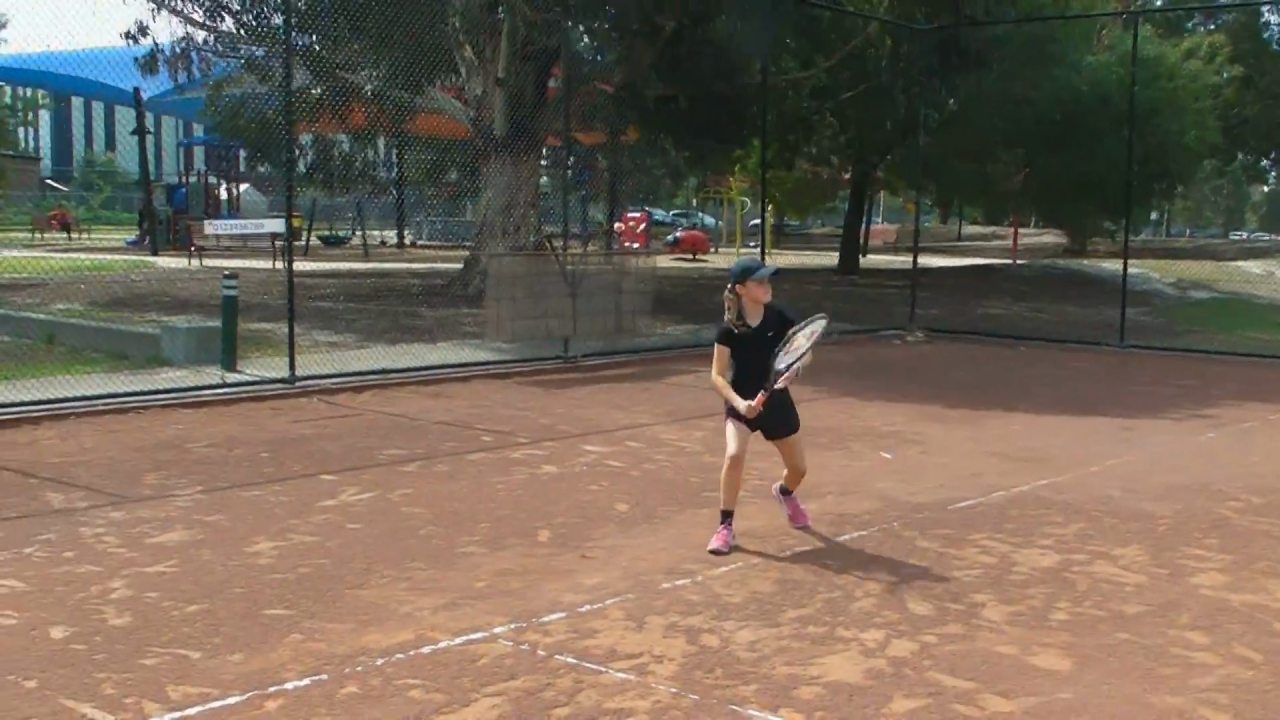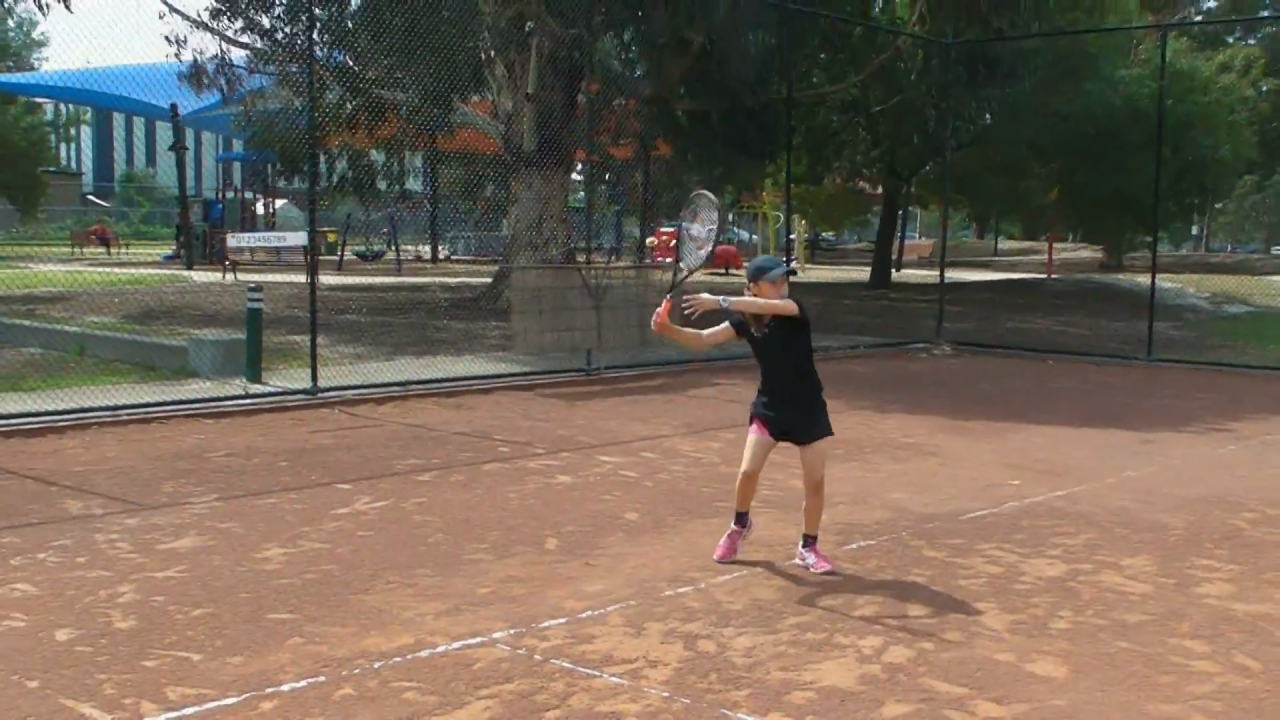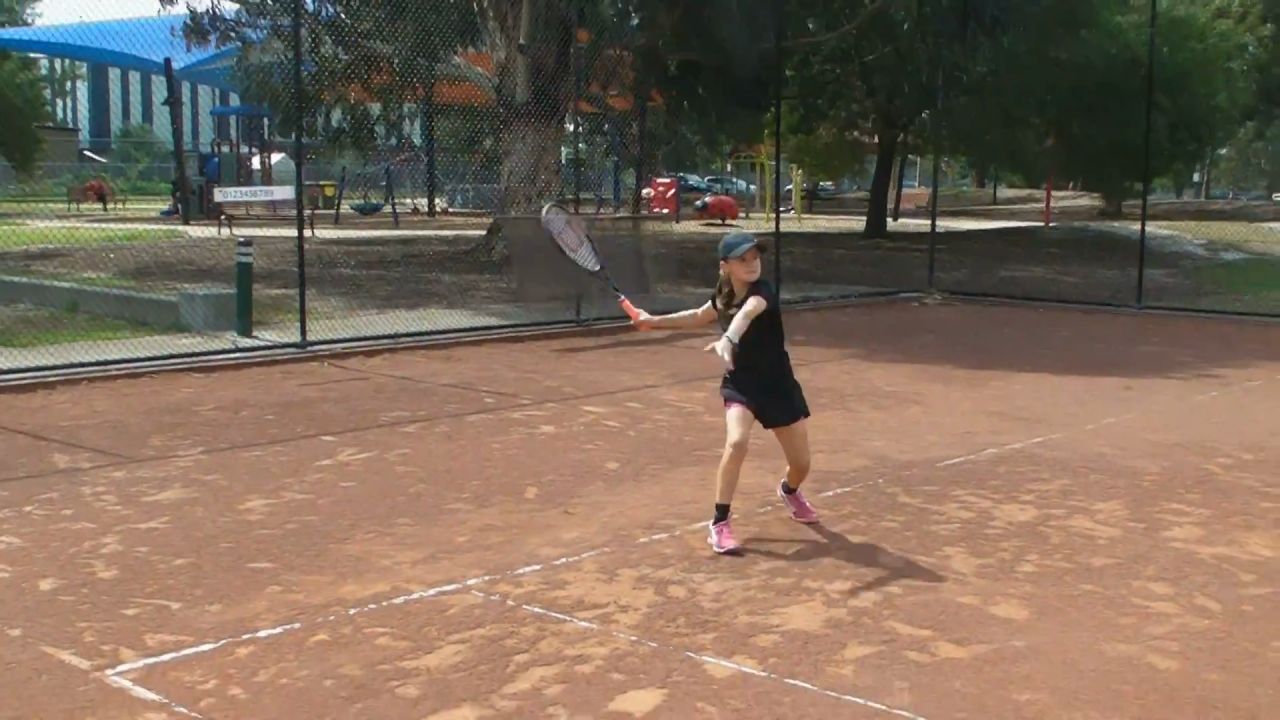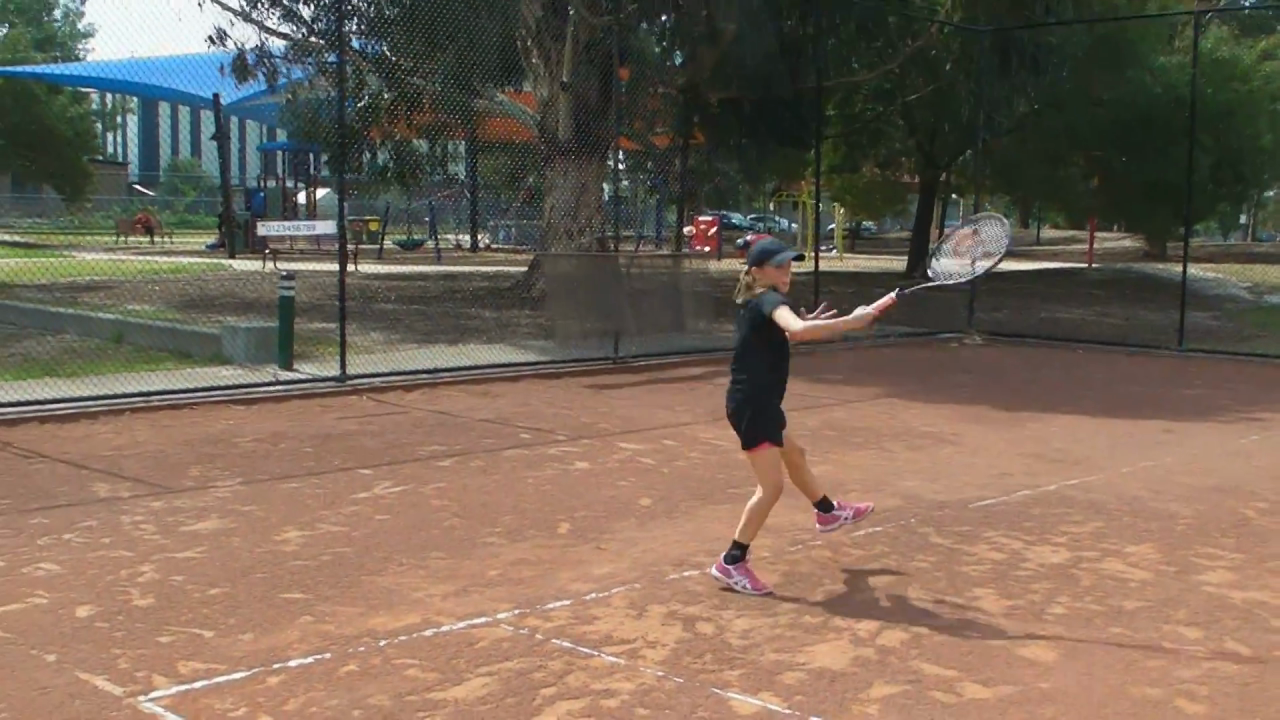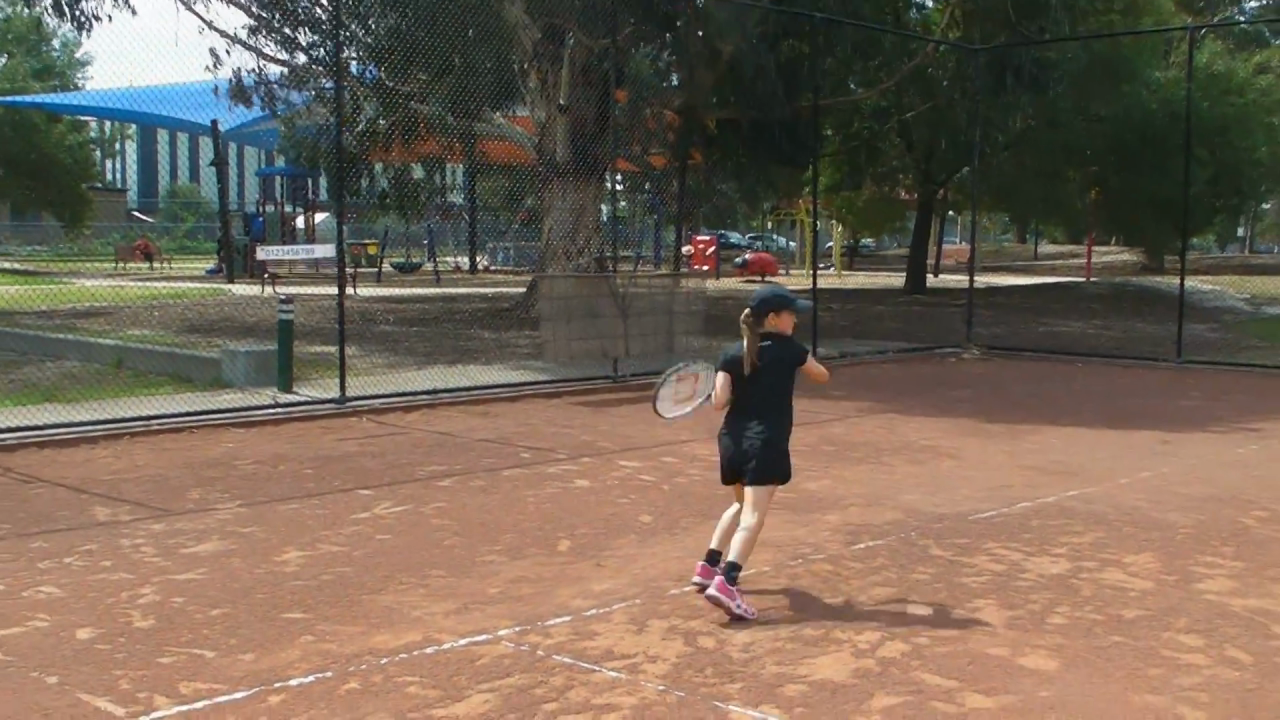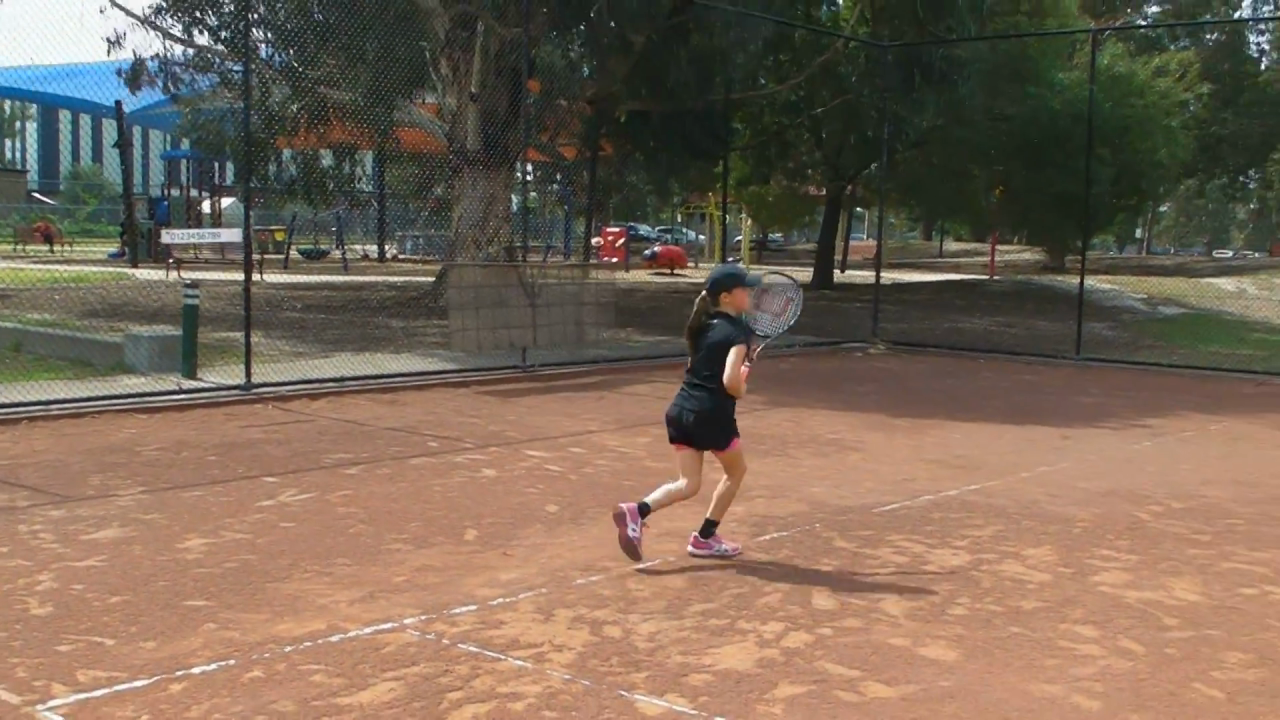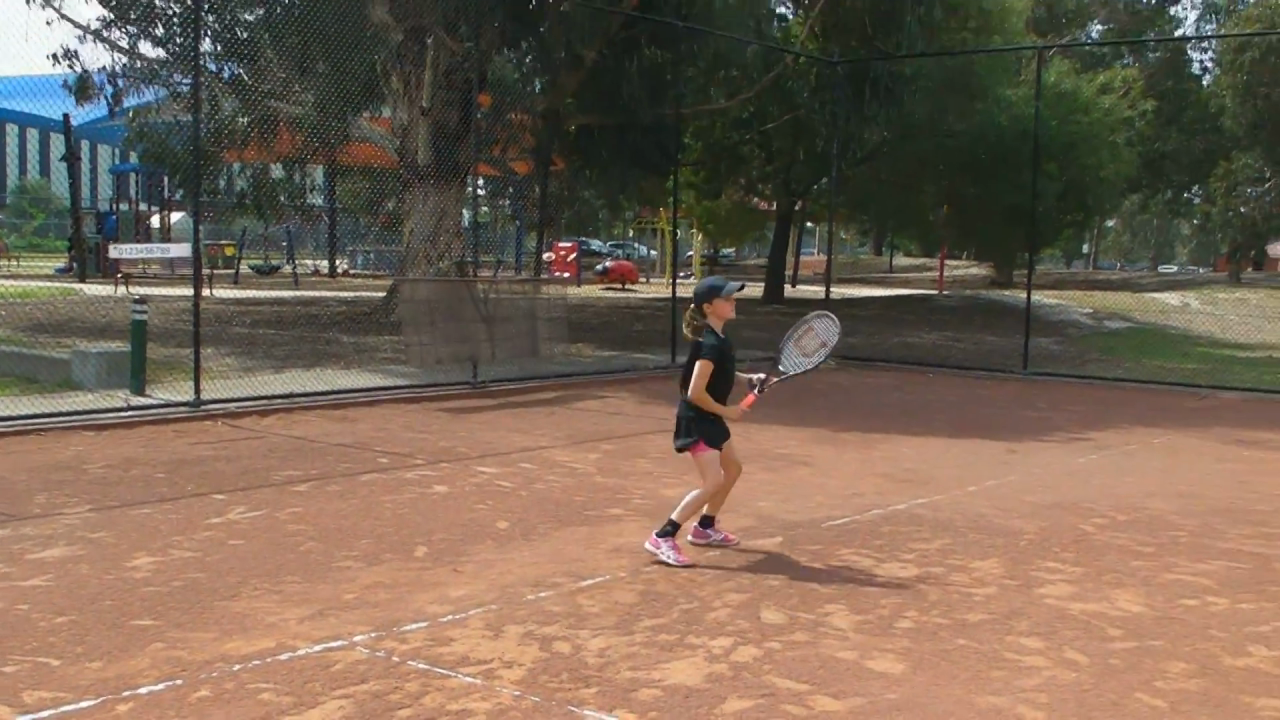
dt=0.4s
person 1, frame 1
left shoulder: (779, 316)
right shoulder: (729, 328)
left elbow: (804, 352)
right elbow: (717, 374)
left wrist: (792, 370)
right wrist: (737, 402)
left hip: (776, 401)
right hip: (742, 402)
left knee: (798, 468)
right knee: (734, 456)
left ankle: (784, 492)
right ankle: (726, 526)
person 1, frame 2
left shoulder: (793, 309)
right shoulder: (746, 322)
left elbow: (765, 306)
right elbow: (701, 340)
left wrist: (719, 302)
right wrist: (668, 328)
left hip: (808, 407)
right hip: (770, 406)
left knee: (815, 480)
right knee: (748, 471)
left ankle: (808, 548)
right ankle: (738, 527)
person 1, frame 3
left shoulder: (762, 292)
right shoulder: (723, 296)
left elbow: (745, 314)
right elbow: (699, 317)
left wrist: (727, 340)
right wrist: (655, 321)
left hip: (779, 387)
right hip: (740, 387)
left knee: (801, 462)
right knee: (736, 444)
left ankle: (790, 492)
right ankle: (720, 523)
person 1, frame 4
left shoulder: (760, 304)
right shoulder: (769, 301)
right elbow: (799, 330)
left wrist: (812, 324)
right wrist: (853, 320)
left hip: (757, 401)
right hip: (752, 405)
left knee: (794, 454)
right knee: (771, 488)
left ankle: (829, 512)
right ankle: (731, 562)
person 1, frame 5
left shoulder: (732, 354)
right shoulder: (791, 350)
left elbow: (718, 401)
right elbow: (822, 376)
left hip: (733, 441)
right hip: (767, 444)
left knee: (741, 506)
right knee: (753, 521)
left ankle: (708, 566)
right ankle: (725, 582)
person 1, frame 6
left shoulder: (703, 325)
right shoulder: (737, 332)
right elbow: (731, 381)
right wrist: (741, 391)
left hip: (681, 409)
right hip: (711, 414)
left knee: (687, 486)
right knee: (736, 472)
left ankle: (635, 513)
right ankle: (704, 538)
person 1, frame 7
left shoulder: (720, 337)
right shoulder: (710, 344)
right elbow: (695, 393)
left wrist: (748, 379)
right wrist: (723, 411)
left hip: (710, 418)
right hip: (696, 419)
left knee: (732, 469)
right knee: (713, 483)
left ankle: (705, 527)
right ankle: (663, 537)
